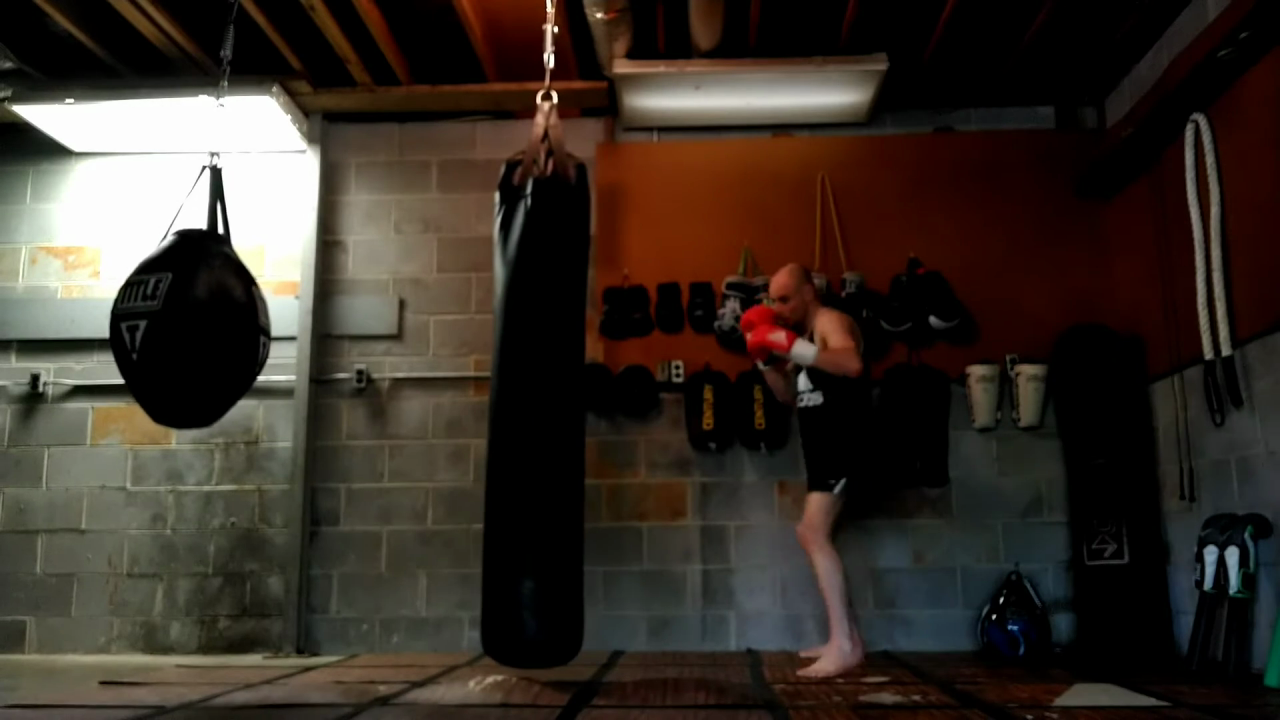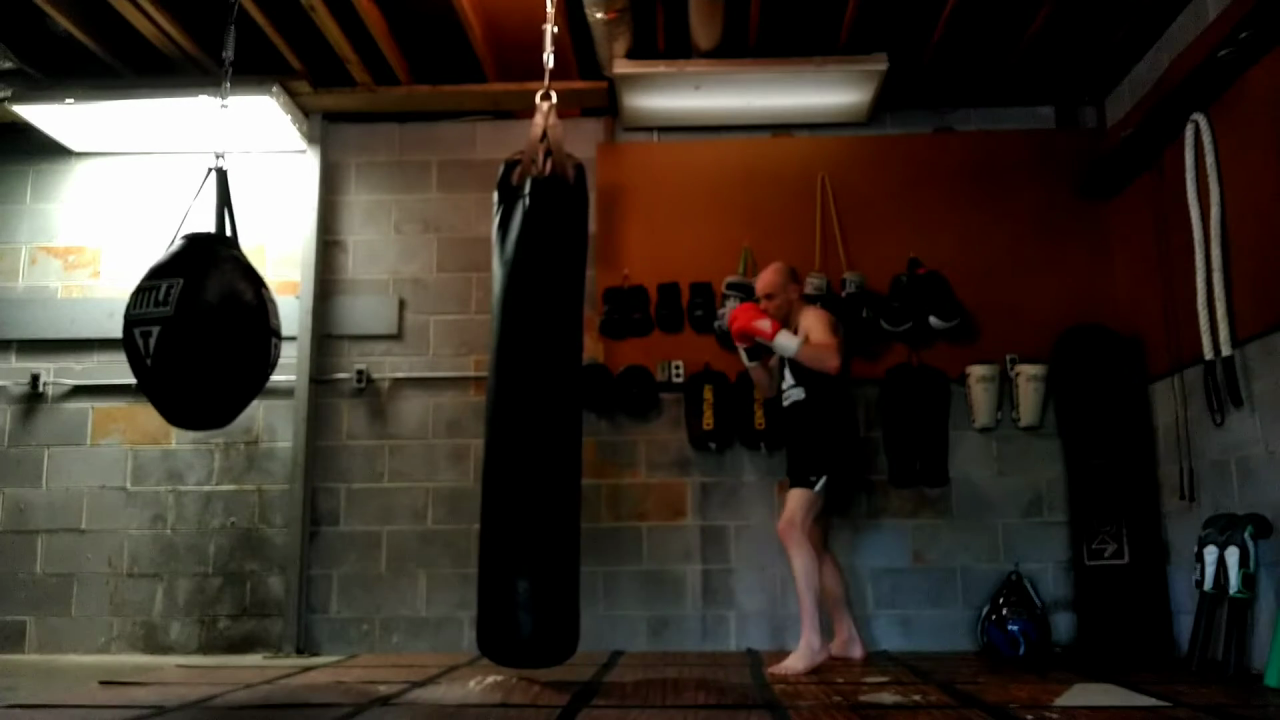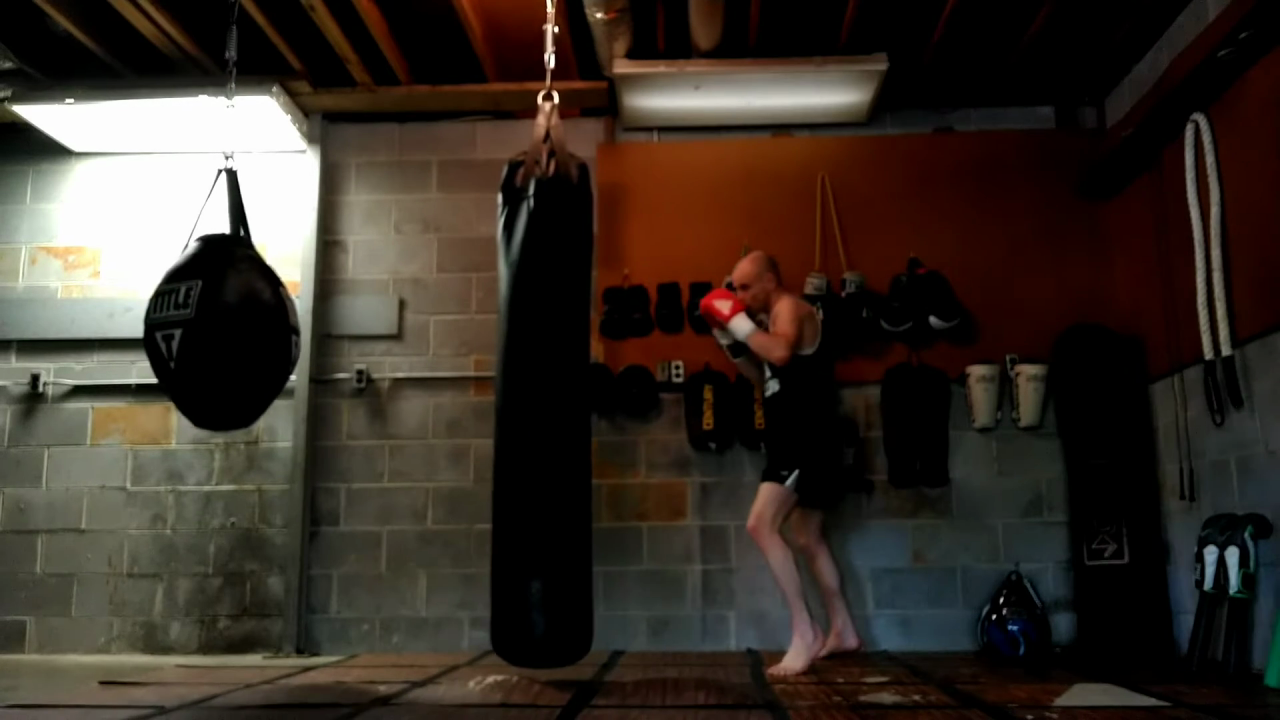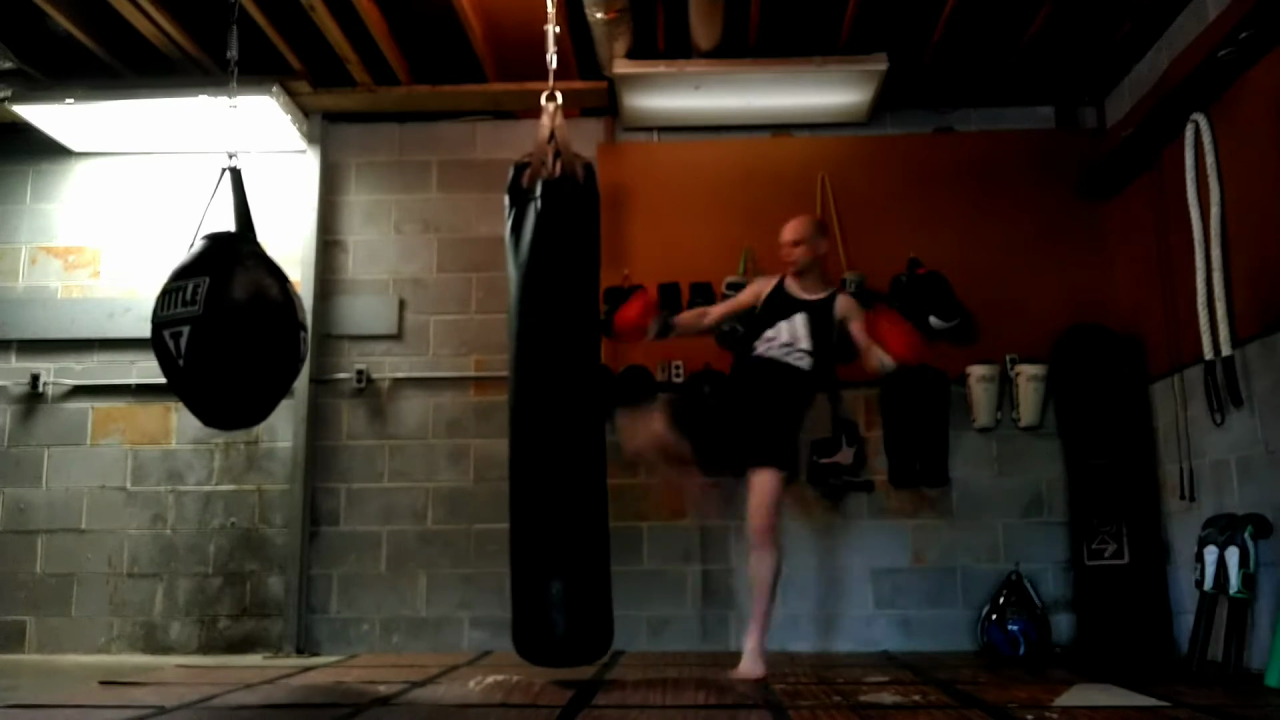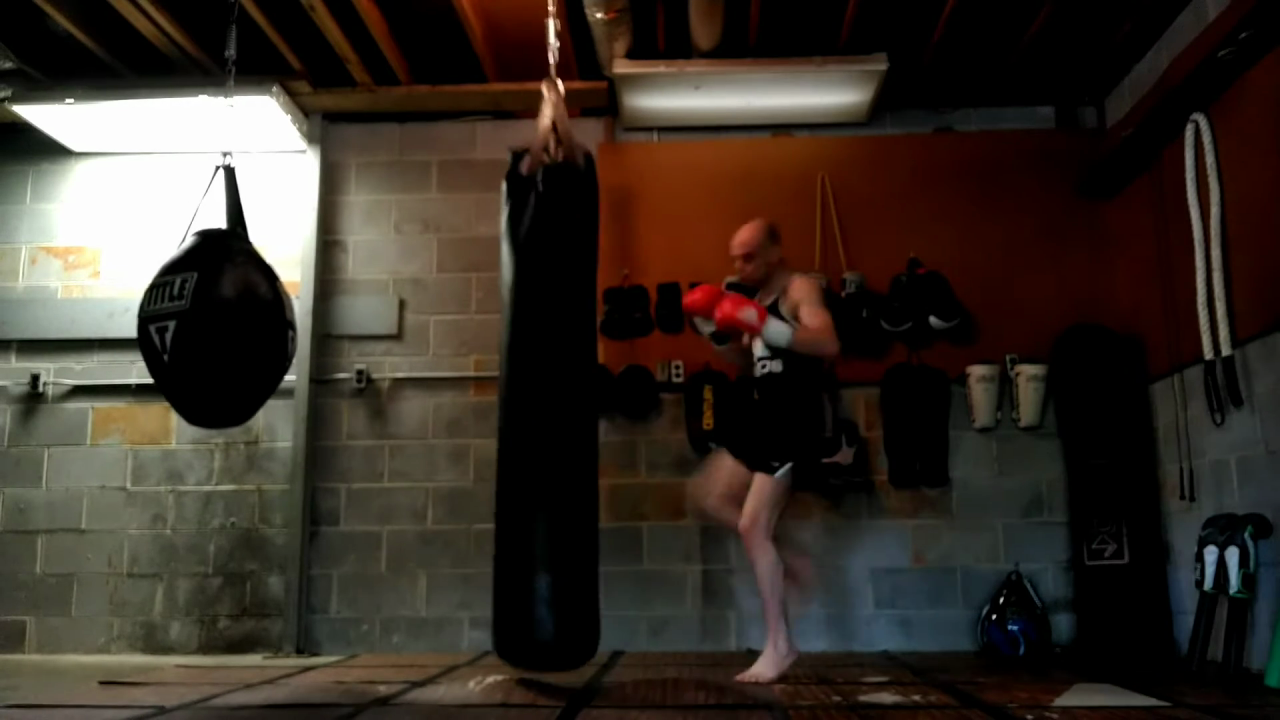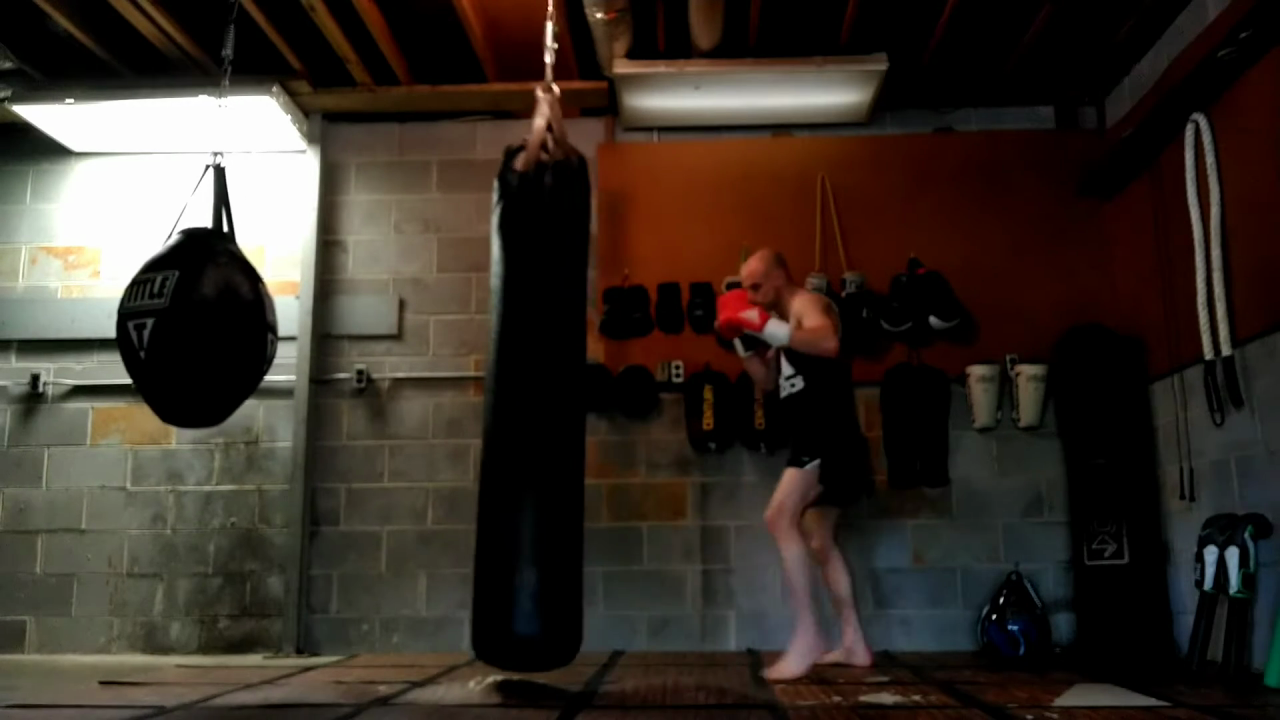
dt=0.4s
person 1, frame 1
left shoulder: (831, 321)
right shoulder: (806, 333)
left elbow: (853, 365)
right elbow: (787, 393)
left wrist: (790, 346)
right wrist: (766, 352)
left hip: (843, 448)
right hip: (823, 452)
left knee: (811, 532)
right knee: (817, 538)
left ankle: (843, 645)
right ankle: (845, 639)
person 1, frame 2
left shoulder: (814, 319)
right shoulder: (788, 332)
left elbow: (832, 362)
right elbow: (768, 386)
left wrist: (774, 336)
right wrist: (749, 345)
left hip: (823, 444)
right hip: (804, 448)
left knee: (792, 528)
right knee: (812, 543)
left ankle: (811, 642)
right ankle: (847, 638)
person 1, frame 3
left shoulder: (789, 308)
right shoulder: (773, 317)
left elbow: (780, 353)
right elbow: (762, 376)
left wrist: (735, 319)
right wrist: (728, 338)
left hip: (806, 440)
right hip: (800, 442)
left knee: (762, 525)
right knee: (807, 539)
left ankle: (805, 635)
right ankle: (842, 630)
person 1, frame 4
left shoulder: (842, 305)
right shoulder: (766, 288)
left elbow: (871, 357)
right elbow: (709, 319)
left wrist: (883, 358)
right wrist: (662, 324)
left hip: (775, 424)
right hip: (732, 399)
left knee: (762, 530)
right knee: (635, 433)
left ankle: (755, 646)
person 1, frame 5
left shoulder: (801, 287)
right shoulder: (762, 296)
left elbow: (827, 345)
right elbow: (747, 355)
left wrist: (760, 324)
right wrist: (712, 327)
left hip: (796, 421)
right hip: (765, 415)
left knee: (753, 528)
right knee: (709, 496)
left ankle: (778, 646)
right ankle: (790, 565)
person 1, frame 6
left shoulder: (808, 303)
right shoulder: (784, 317)
left elbow: (829, 343)
right elbow: (767, 381)
left wrist: (763, 326)
right wrist: (744, 336)
left hip: (827, 434)
right hip: (818, 439)
left knee: (779, 517)
right knee: (820, 543)
left ankle: (805, 635)
right ankle: (854, 644)
